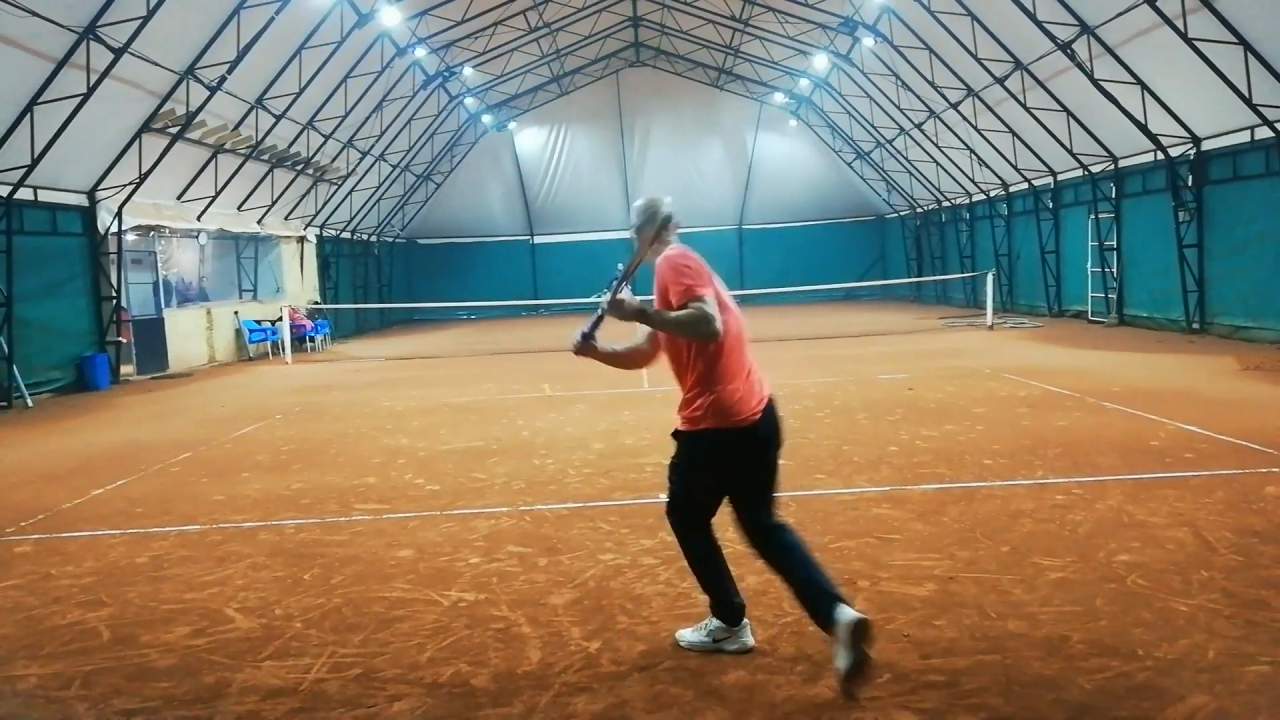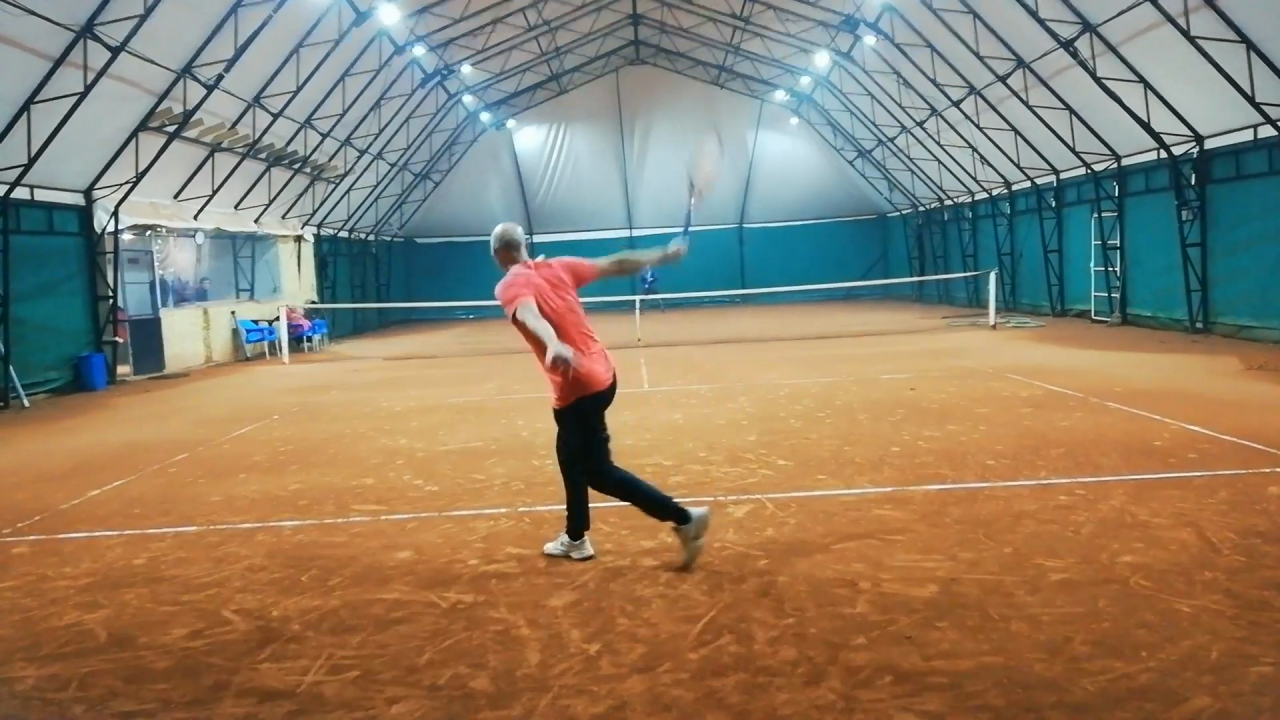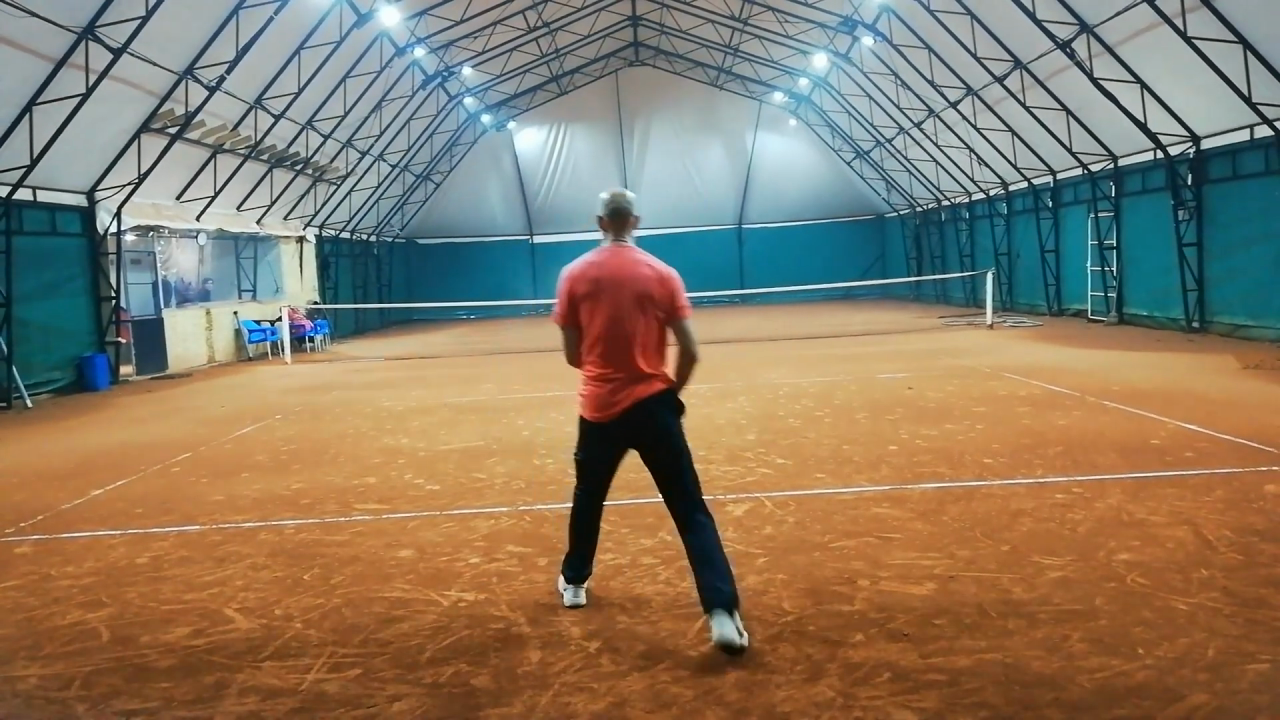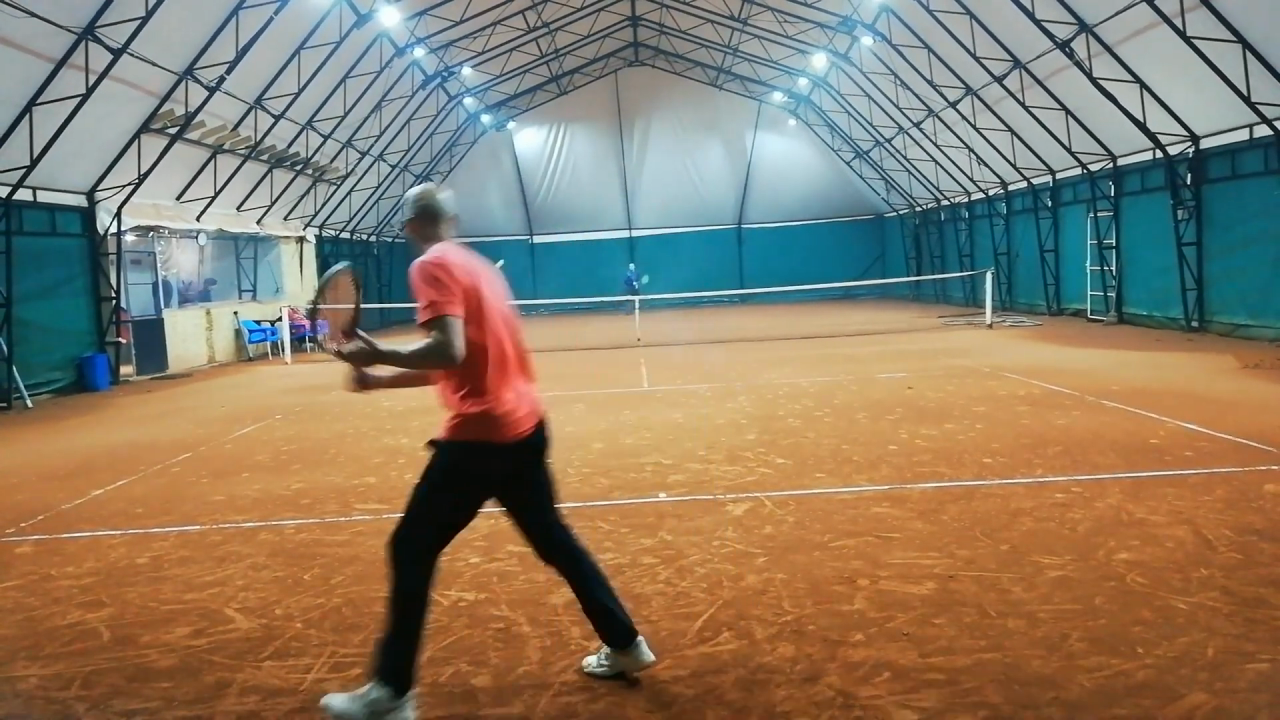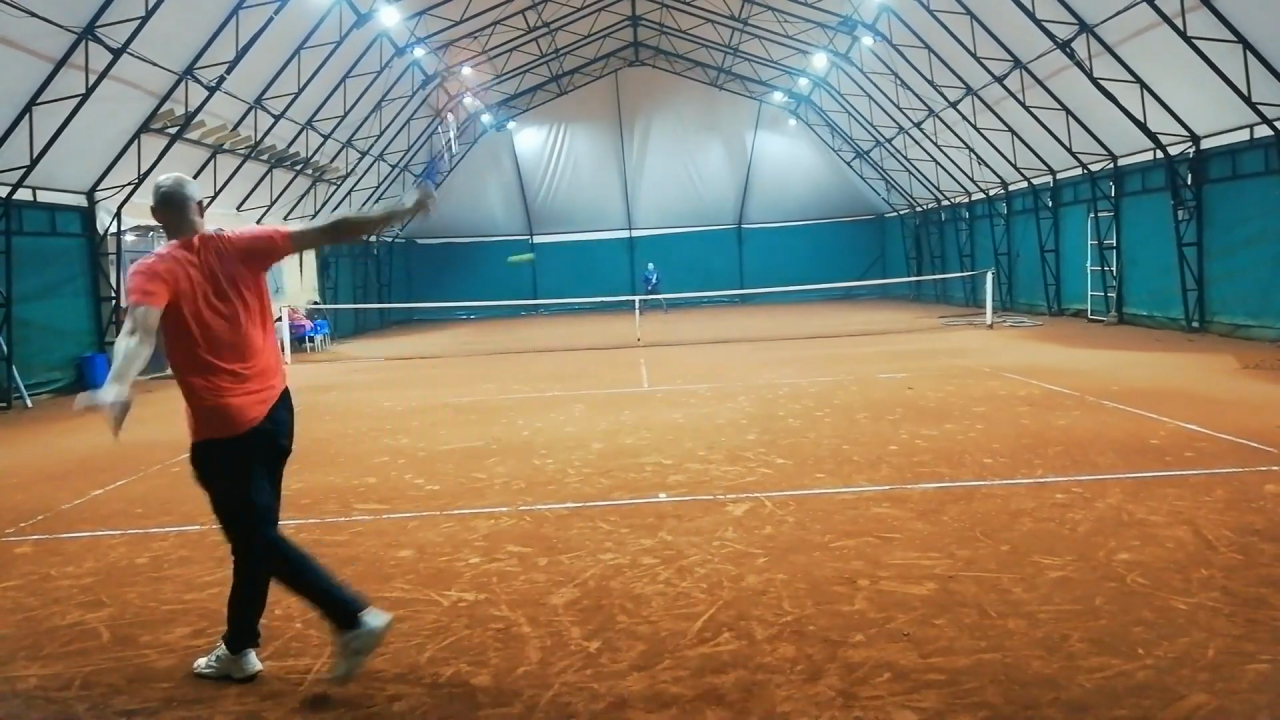
dt=1s
person 1, frame 1
left shoulder: (673, 264)
right shoulder: (684, 263)
left elbow: (709, 327)
right elbow: (642, 354)
left wrist: (643, 313)
right wrist: (597, 350)
left hip: (716, 423)
right hip: (754, 412)
left knee: (686, 517)
right knee: (762, 526)
left ankle: (729, 624)
right ankle: (837, 615)
person 1, frame 2
left shoulder: (508, 287)
right shoulder: (558, 268)
left elbow: (532, 317)
right elbow: (616, 265)
left wrist: (555, 347)
right wrist: (661, 256)
left hip: (578, 387)
right hip: (601, 375)
left knee: (599, 472)
right knee: (571, 456)
left ankle: (683, 518)
right ankle: (575, 538)
person 1, frame 3
left shoulder: (574, 274)
right shoulder: (662, 274)
left elbow: (573, 354)
right elbow: (689, 350)
right wrist: (671, 388)
left hip: (599, 410)
right hip: (655, 404)
left knee: (588, 499)
right knee: (690, 509)
left ankle: (574, 583)
right ankle: (721, 613)
person 1, frame 4
left shoulder: (432, 266)
right shoulder: (480, 267)
left elbow: (449, 353)
left wrist: (379, 355)
right wrist: (380, 375)
left hip: (482, 433)
right hip: (525, 424)
left knee: (411, 548)
right knee: (552, 538)
right ankle: (625, 643)
person 1, frame 5
left shoulder: (150, 270)
right shoulder: (242, 247)
left elbow: (137, 332)
right elbow: (329, 232)
left wrist: (117, 388)
right wrist: (401, 210)
left hip: (222, 427)
right hip: (274, 408)
left knee: (260, 544)
right knee: (254, 535)
left ankle: (355, 619)
right ankle: (239, 650)
